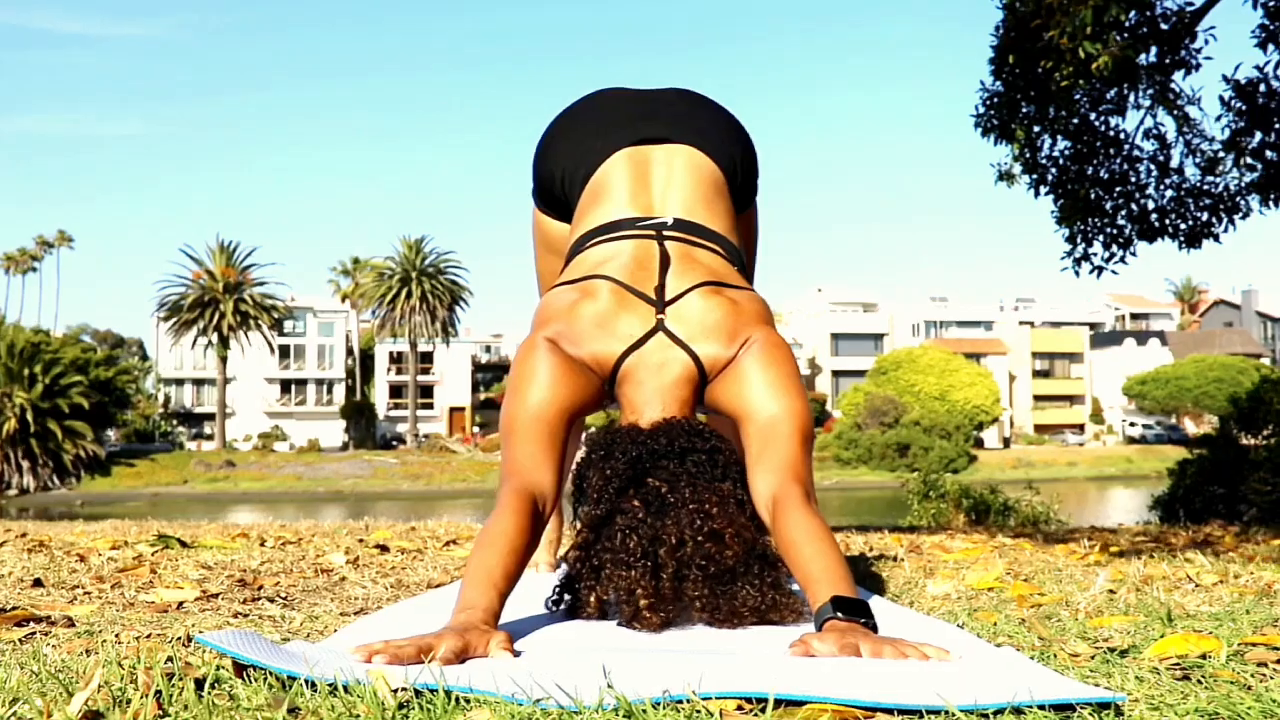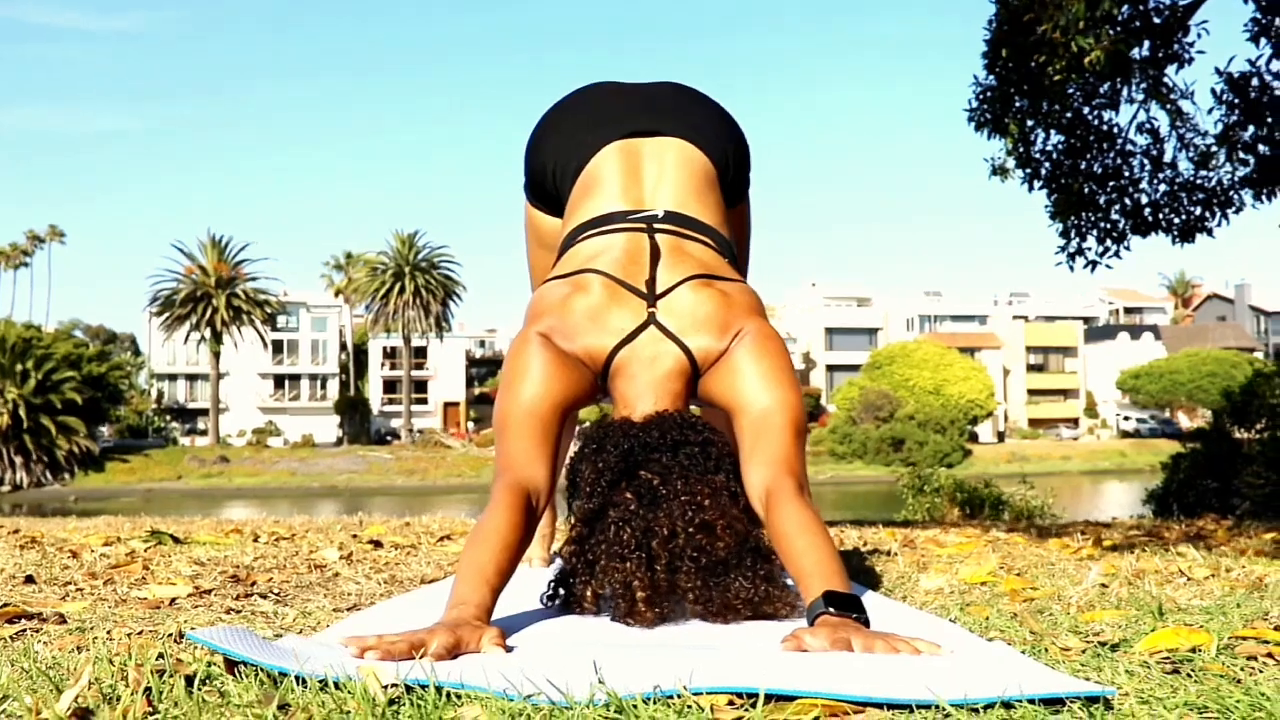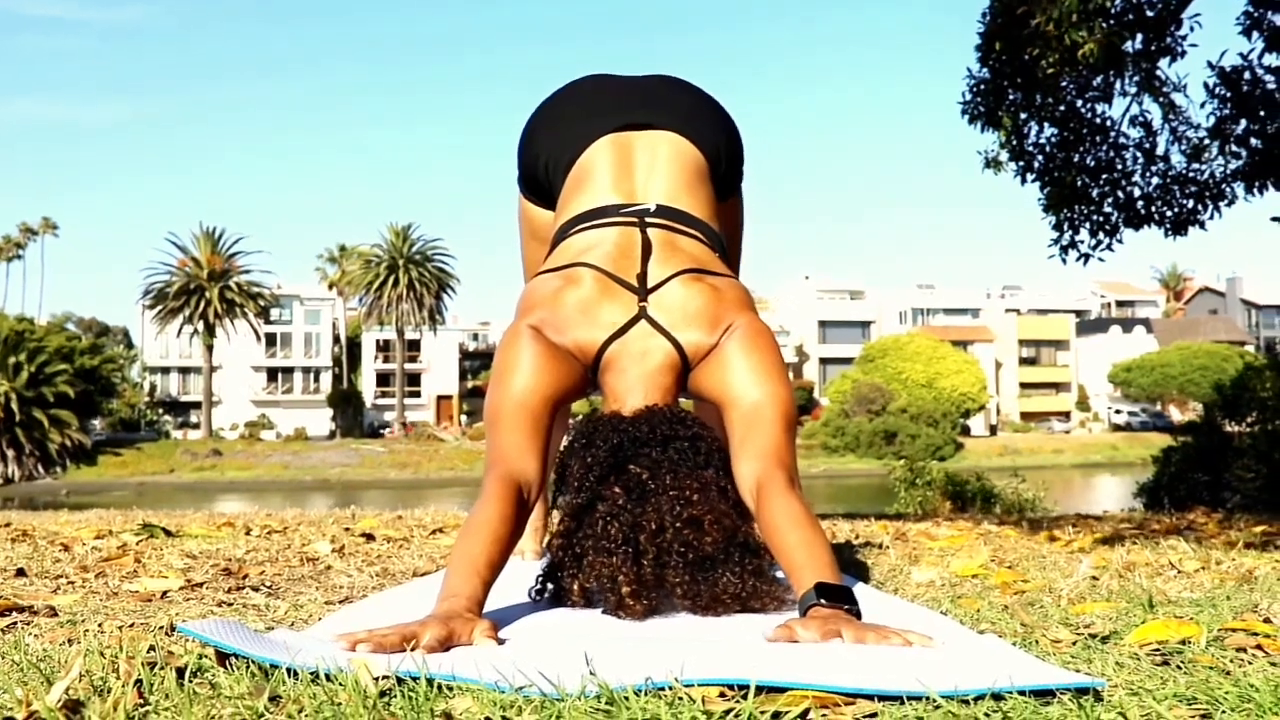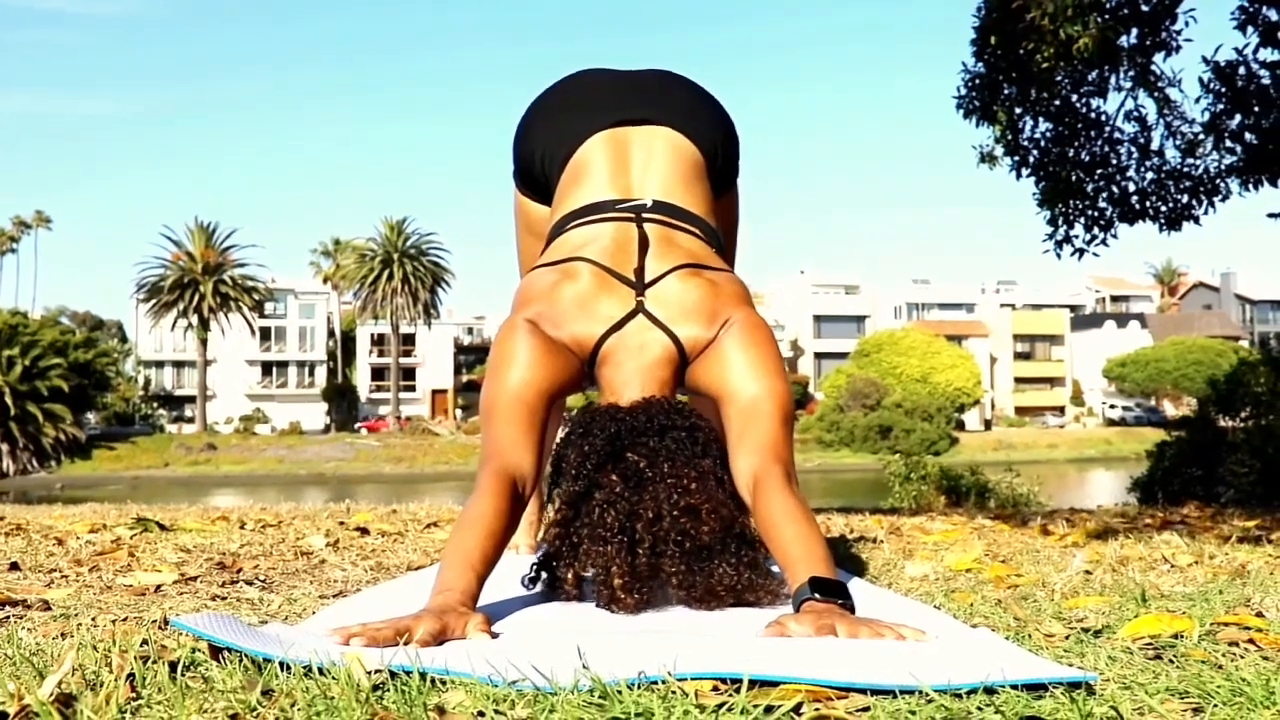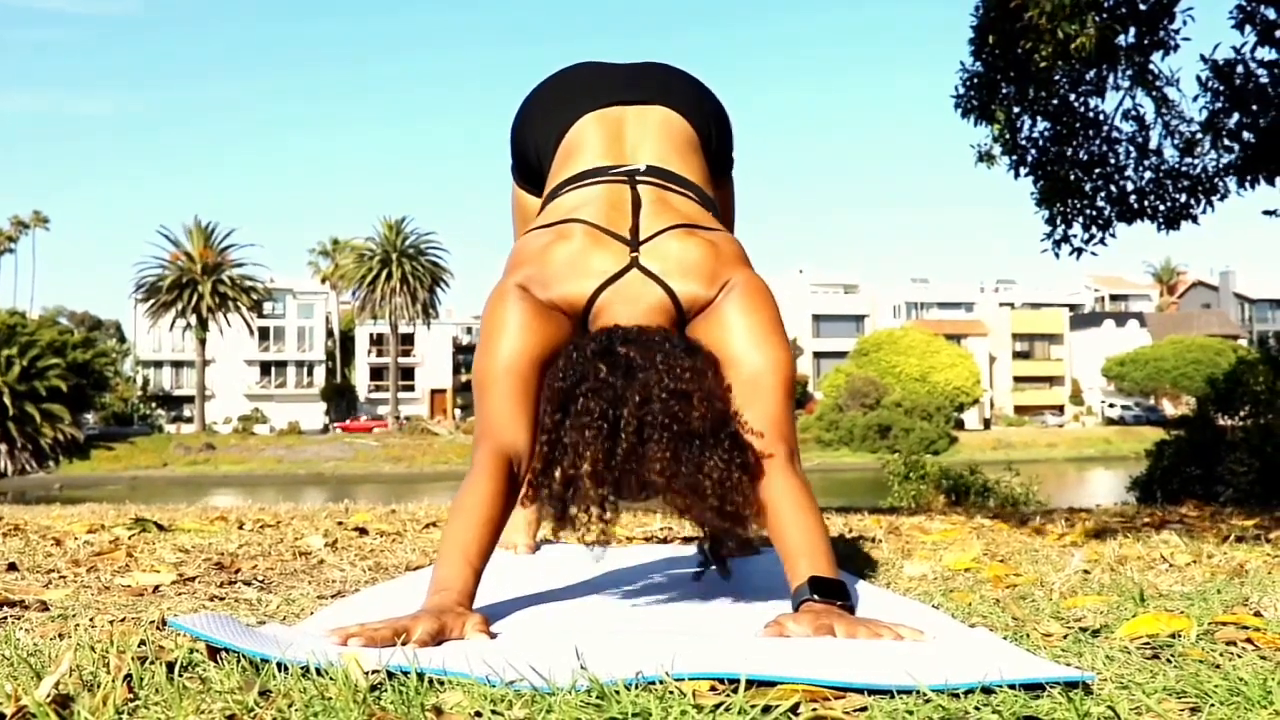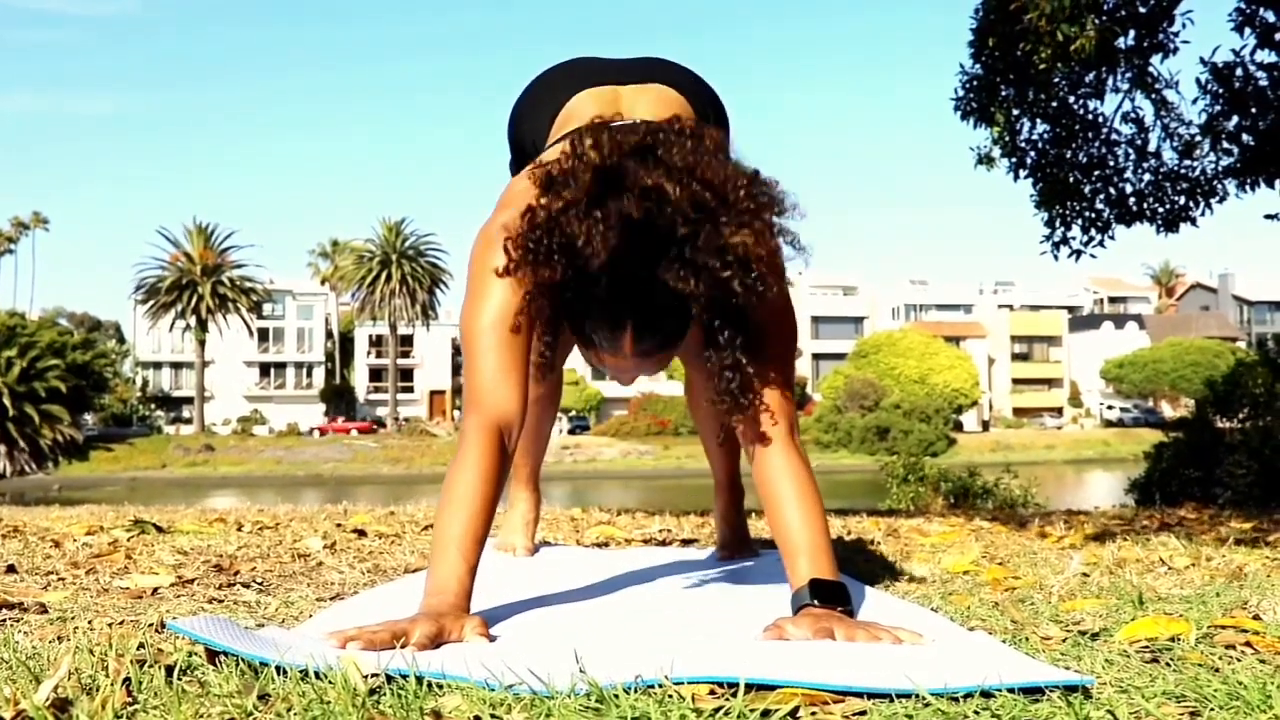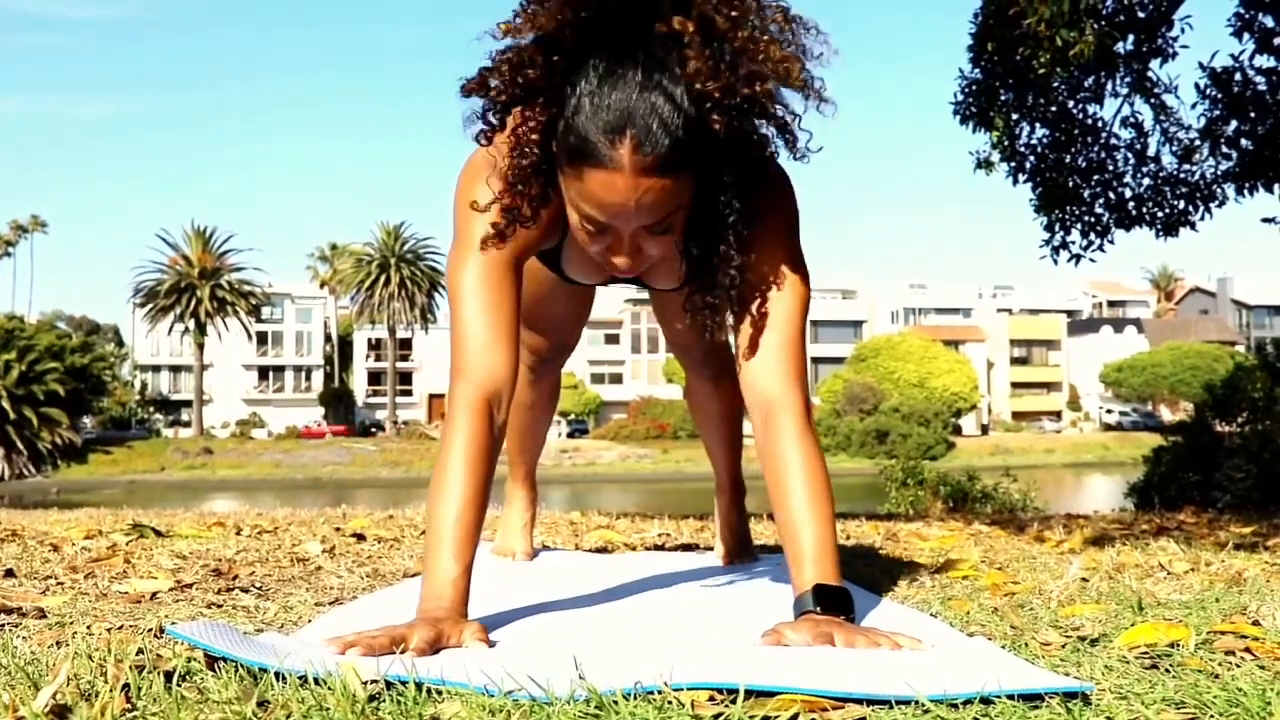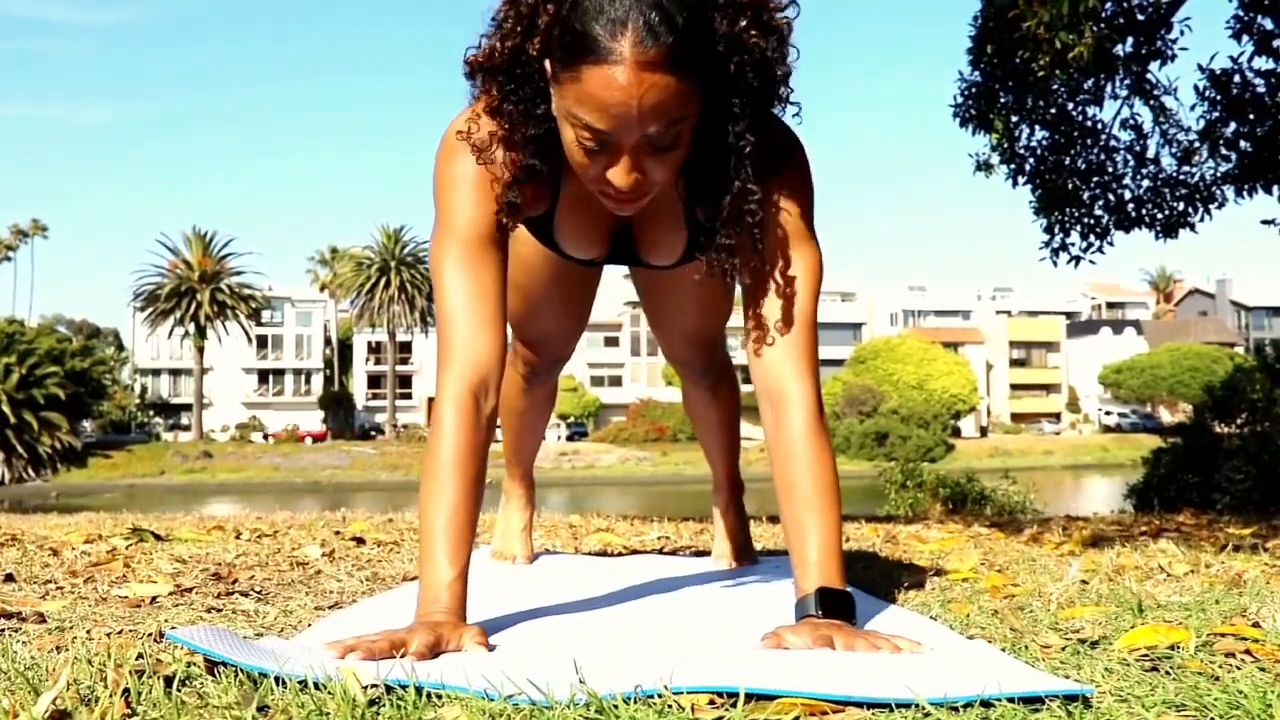
dt=0.4s
person 1, frame 1
left shoulder: (747, 354)
right shoulder: (558, 356)
left elbow: (788, 498)
right elbow: (521, 495)
left wrist: (843, 615)
right ankle: (548, 545)
person 1, frame 2
left shoulder: (739, 347)
right shoulder: (552, 350)
left elbow: (782, 489)
right elbow: (516, 490)
left wrist: (836, 611)
right ankle: (546, 538)
person 1, frame 3
left shoulder: (730, 341)
right shoulder: (544, 341)
left elbow: (772, 483)
right elbow: (505, 485)
left wrist: (828, 604)
left ankle: (724, 528)
right ankle: (540, 520)
person 1, frame 4
left shoulder: (727, 336)
right shoulder: (542, 335)
left elbow: (769, 477)
right elbow: (502, 476)
left wrist: (823, 596)
right ankle: (530, 514)
person 1, frame 5
left shoulder: (729, 296)
right shoulder: (532, 297)
left elbow: (772, 454)
right elbow: (494, 456)
left wrist: (823, 598)
right wrist: (444, 603)
right knee: (533, 365)
left ankle: (727, 511)
right ankle: (530, 500)
person 1, frame 6
left shoulder: (736, 241)
right shoulder: (518, 236)
left elbow: (770, 421)
right elbow: (487, 424)
left wrist: (821, 597)
right wrist: (443, 603)
left knee: (711, 355)
right knee: (539, 351)
left ankle: (729, 504)
right ankle: (523, 497)
person 1, frame 7
left shoulder: (752, 195)
right shoulder: (506, 178)
left elbow: (779, 399)
right elbow: (477, 395)
left wrist: (823, 603)
right wrist: (440, 607)
right hip: (555, 214)
right knee: (540, 349)
left ankle: (730, 501)
right ankle: (521, 494)
person 1, frame 8
left shoulder: (760, 159)
right shoulder: (489, 146)
left elbow: (788, 385)
right elbow: (467, 382)
left wrist: (823, 603)
right wrist: (440, 608)
left hip: (687, 232)
right hip: (551, 221)
right knee: (539, 352)
left ankle: (728, 500)
right ankle: (518, 495)
